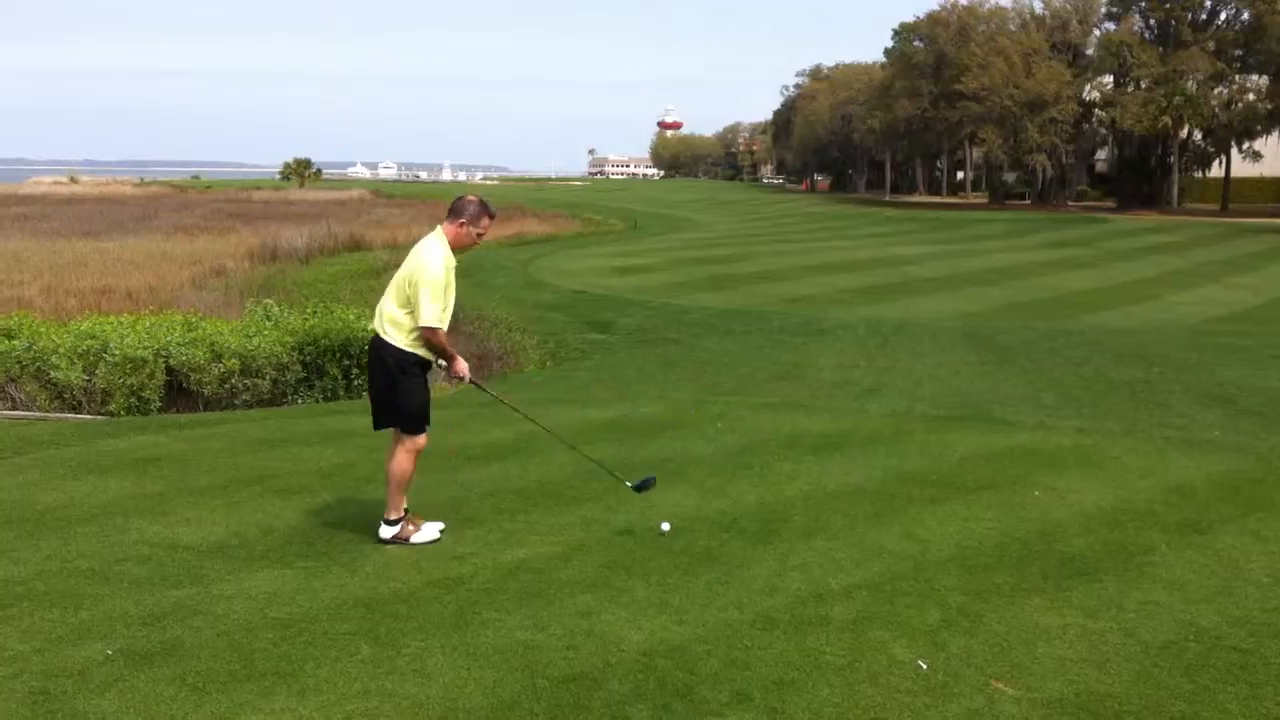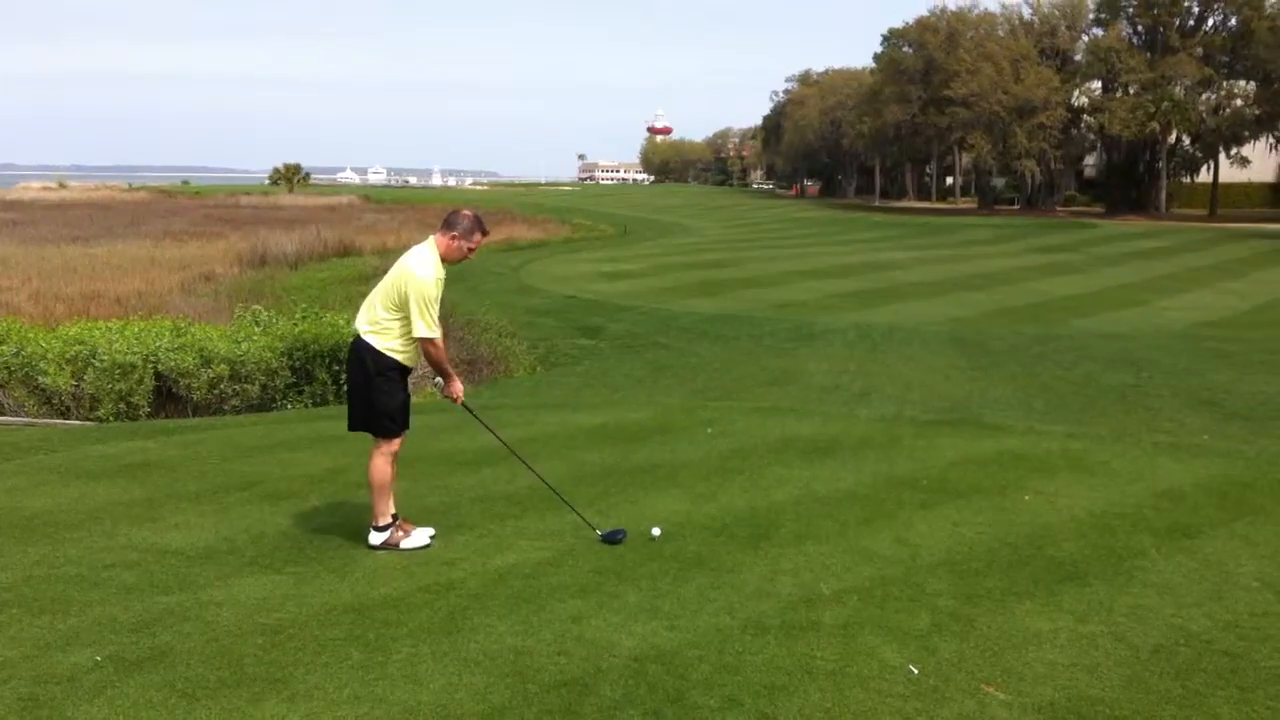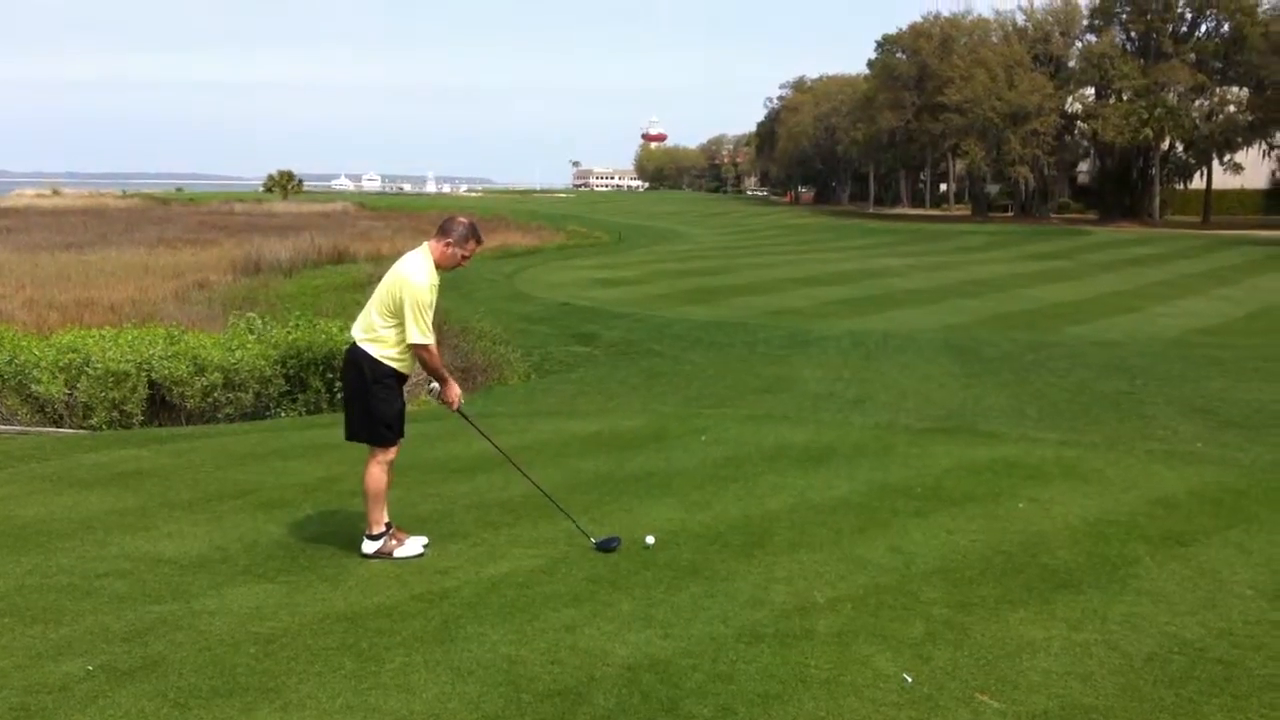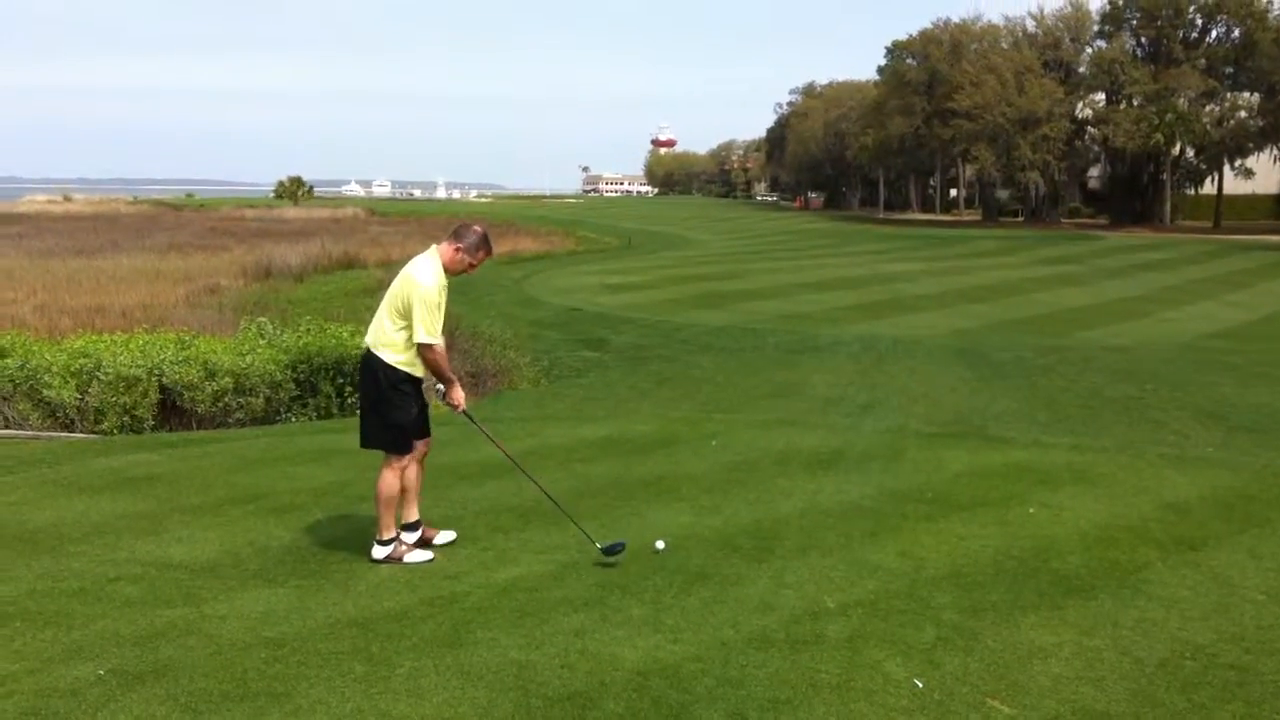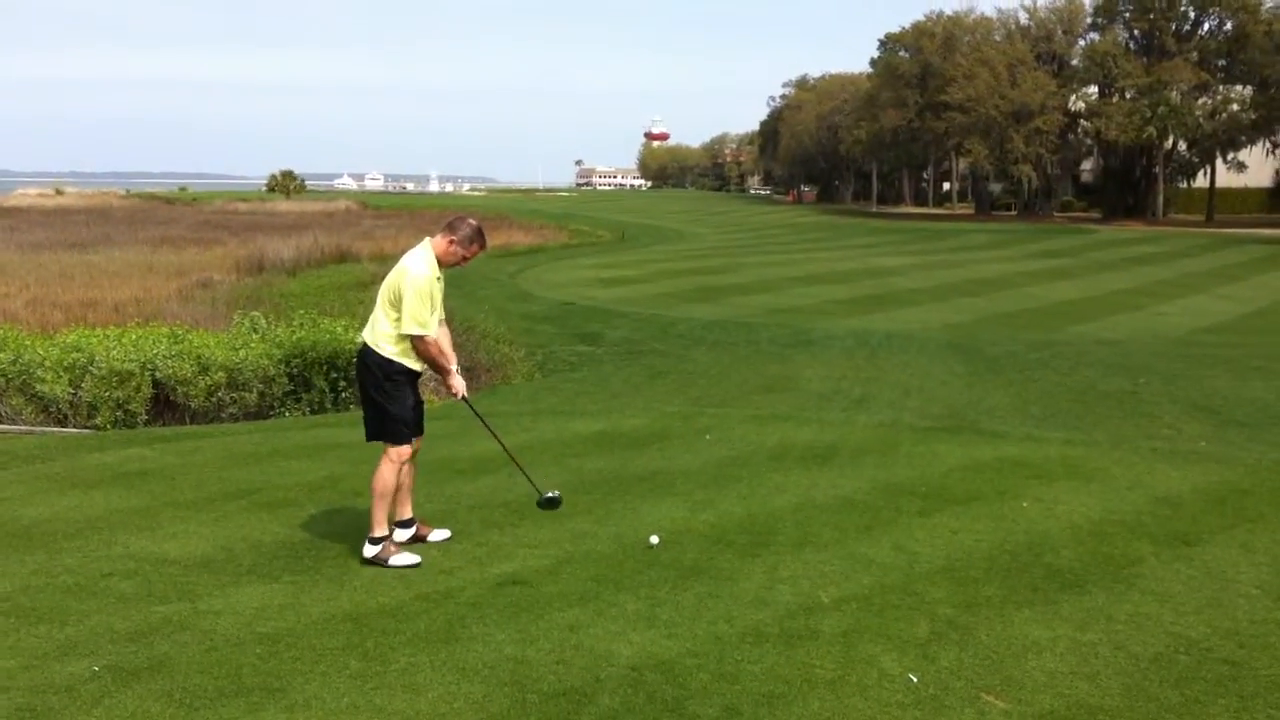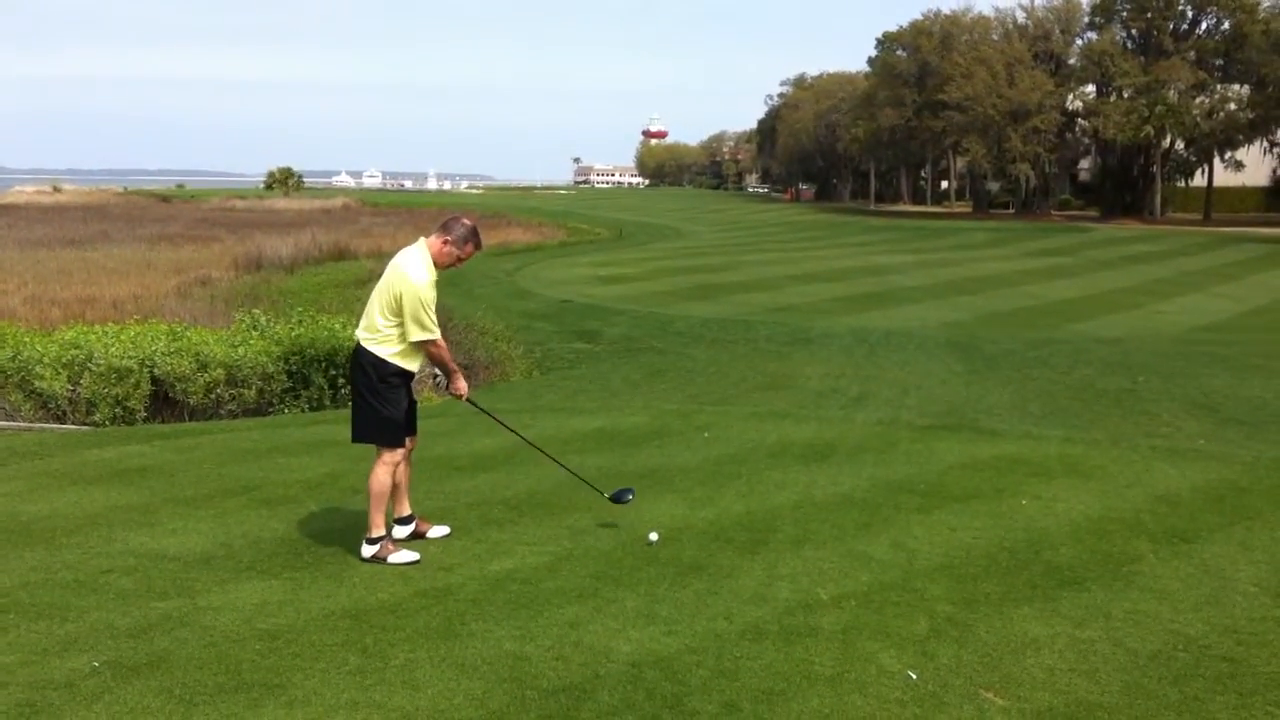
dt=0.4s
person 1, frame 1
left shoulder: (436, 247)
right shoulder: (434, 263)
right elbow: (430, 330)
left wrist: (447, 356)
right wrist: (453, 358)
left hip: (402, 353)
right hip: (398, 356)
left knee: (406, 437)
right knee: (412, 441)
left ankle: (399, 513)
right ankle: (392, 524)
person 1, frame 2
left shoulder: (427, 256)
right shoulder: (425, 273)
left elbow: (429, 331)
right elbow: (428, 340)
left wrist: (444, 374)
right wrist: (450, 379)
left hip: (387, 356)
right hip: (377, 358)
left knee: (393, 441)
right knee: (386, 444)
left ankle: (390, 517)
right ankle: (381, 529)
person 1, frame 3
left shoulder: (421, 262)
right shoulder: (419, 279)
left elbow: (421, 337)
right elbow: (422, 345)
left wrist: (440, 378)
right wrist: (447, 382)
left hip: (383, 364)
right hip: (374, 366)
left knee: (388, 450)
right knee: (382, 453)
left ankle: (383, 526)
right ankle: (375, 538)
person 1, frame 4
left shoulder: (433, 269)
right shoulder: (426, 280)
left elbow: (433, 334)
right elbow: (427, 347)
left wrist: (448, 379)
right wrist: (451, 384)
left hip: (402, 371)
right hip: (388, 372)
left knee: (418, 448)
right knee: (397, 459)
left ankle: (411, 528)
right ankle: (385, 542)
person 1, frame 5
left shoulder: (429, 264)
right shoulder: (419, 273)
left elbow: (438, 324)
right elbow: (421, 339)
left wrist: (454, 367)
right wrist: (448, 374)
left hip: (399, 365)
right hip: (384, 365)
left knee: (410, 445)
right knee: (396, 451)
left ankle: (405, 524)
right ankle: (377, 541)
person 1, frame 6
left shoulder: (416, 256)
right shoulder: (416, 277)
left elbow: (428, 332)
right elbow: (431, 341)
left wrist: (443, 370)
right wrist: (454, 375)
left hip: (392, 364)
right hip: (379, 367)
left knee: (406, 443)
right knee: (390, 453)
left ankle: (404, 521)
right ankle: (375, 540)
